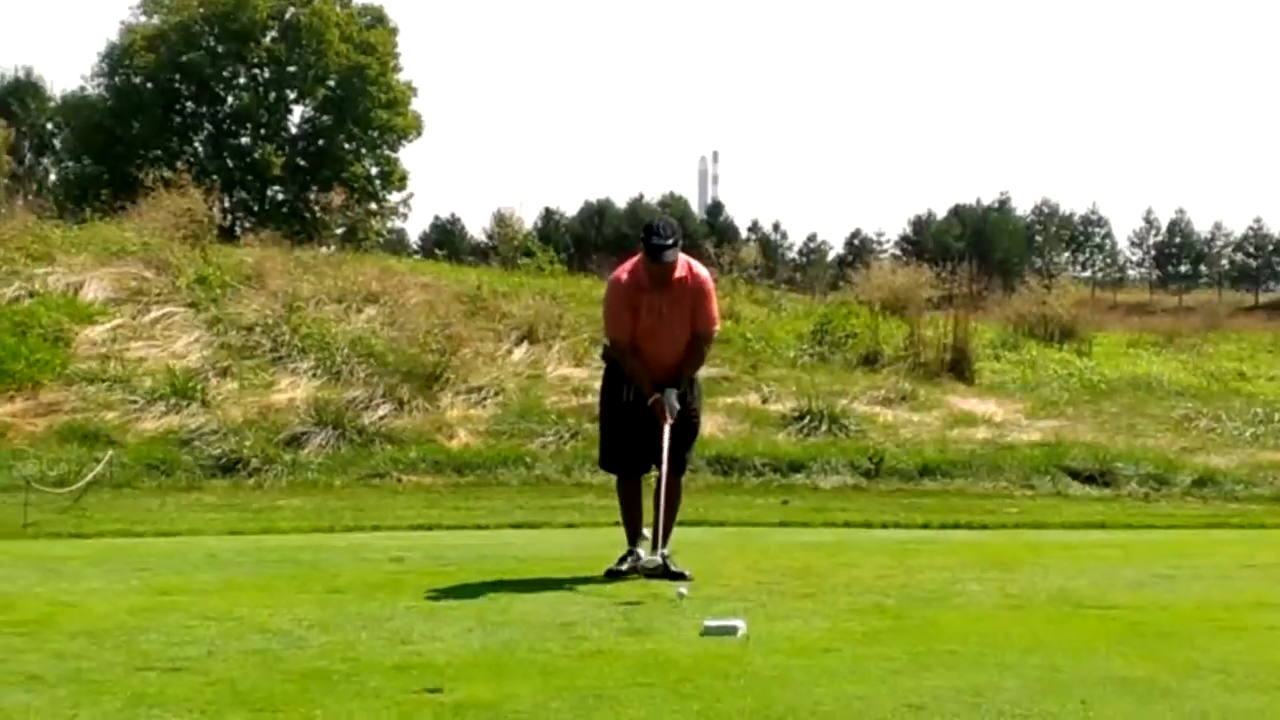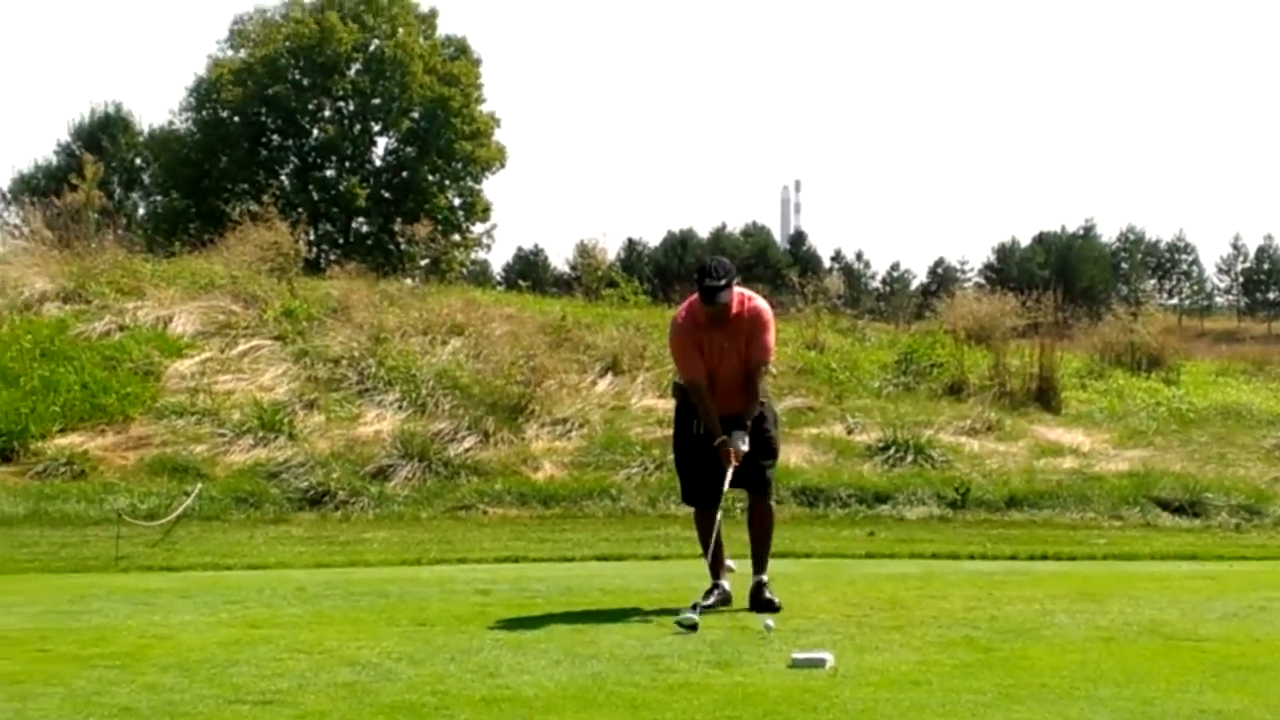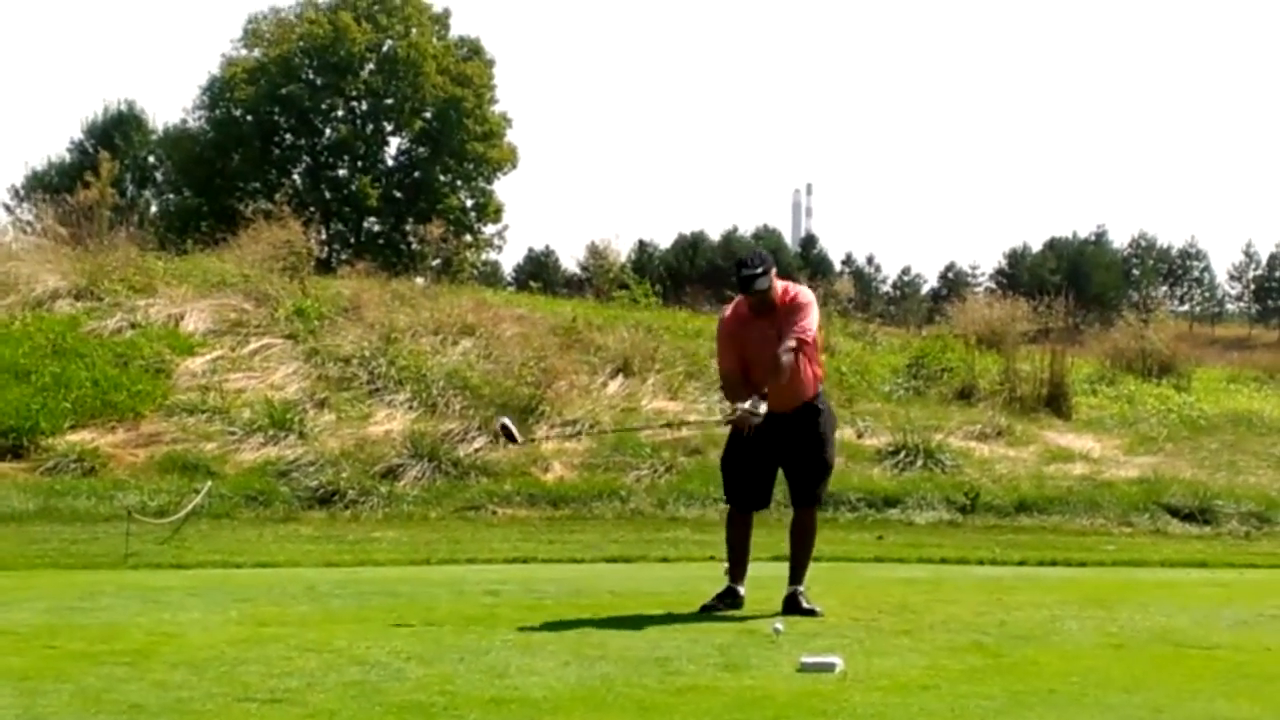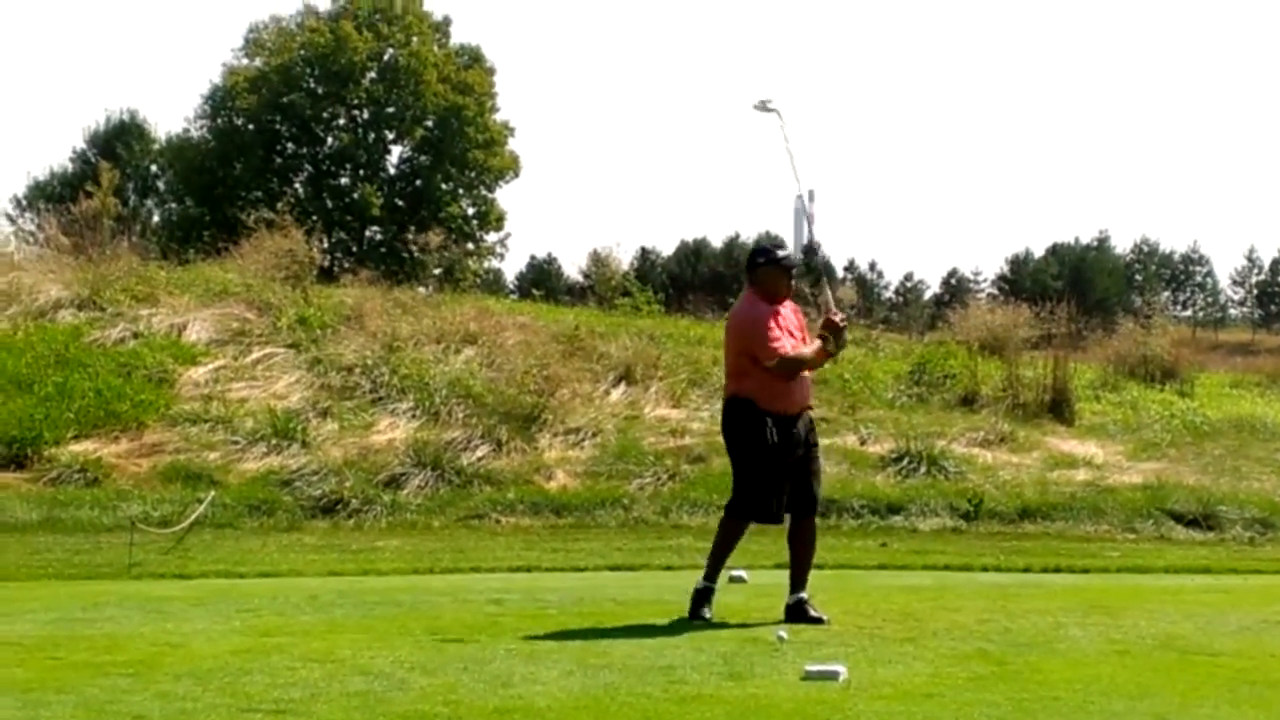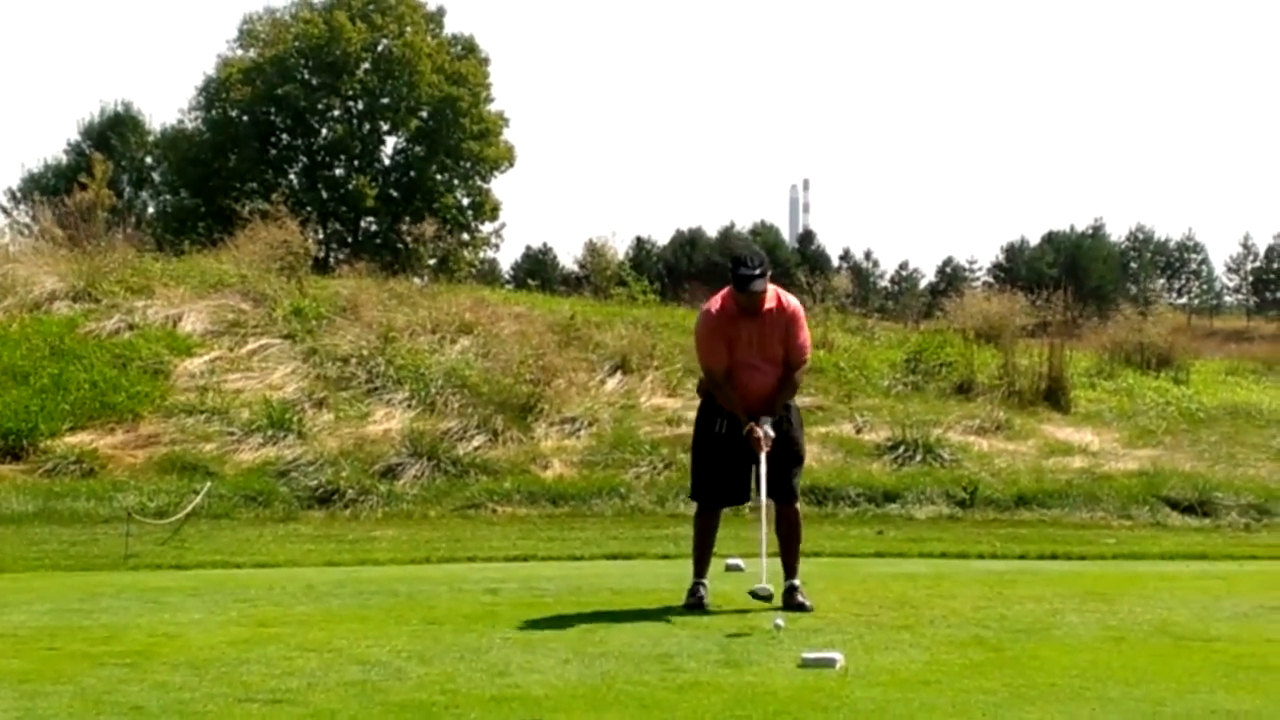
dt=1s
person 1, frame 1
left shoulder: (699, 279)
right shoulder: (621, 283)
left elbow: (703, 339)
right elbow: (620, 348)
left wrist: (675, 388)
right wrist: (650, 396)
left hip: (678, 384)
right hip: (628, 383)
left knee: (673, 470)
right knee: (628, 469)
left ankle: (660, 553)
right ankle: (634, 551)
person 1, frame 2
left shoulder: (757, 311)
right shoulder: (683, 323)
left elbow: (755, 374)
right elbow: (697, 388)
left wrist: (742, 429)
right wrist: (719, 439)
left hip: (749, 410)
right hip: (700, 414)
left knee: (761, 492)
right knee: (704, 501)
left ankle: (760, 582)
right ankle: (718, 584)
person 1, frame 3
left shoulder: (801, 300)
right shoulder: (731, 319)
left elbow: (786, 355)
right elbow: (732, 381)
left wrist: (761, 399)
right wrist: (746, 407)
left hip: (806, 413)
right hip: (758, 419)
left knee: (807, 504)
right knee: (741, 502)
left ankle: (795, 591)
right ankle: (735, 587)
person 1, frame 4
left shoulder: (786, 308)
right shoulder: (752, 314)
left elbow: (806, 357)
right elbow: (786, 366)
left wrist: (829, 341)
right wrist: (823, 340)
left hip: (794, 420)
right hip: (754, 420)
left knee: (806, 512)
right knee: (747, 506)
left ankle: (798, 599)
right ankle: (706, 585)
person 1, frame 5
left shoulder: (790, 308)
right shoulder: (712, 316)
left elbow: (796, 369)
right elbow: (717, 379)
left wrist: (770, 417)
right wrist: (746, 425)
left hip: (777, 411)
right hip: (725, 413)
left knee: (787, 497)
right knee: (710, 499)
left ankle: (792, 585)
right ankle: (699, 583)
